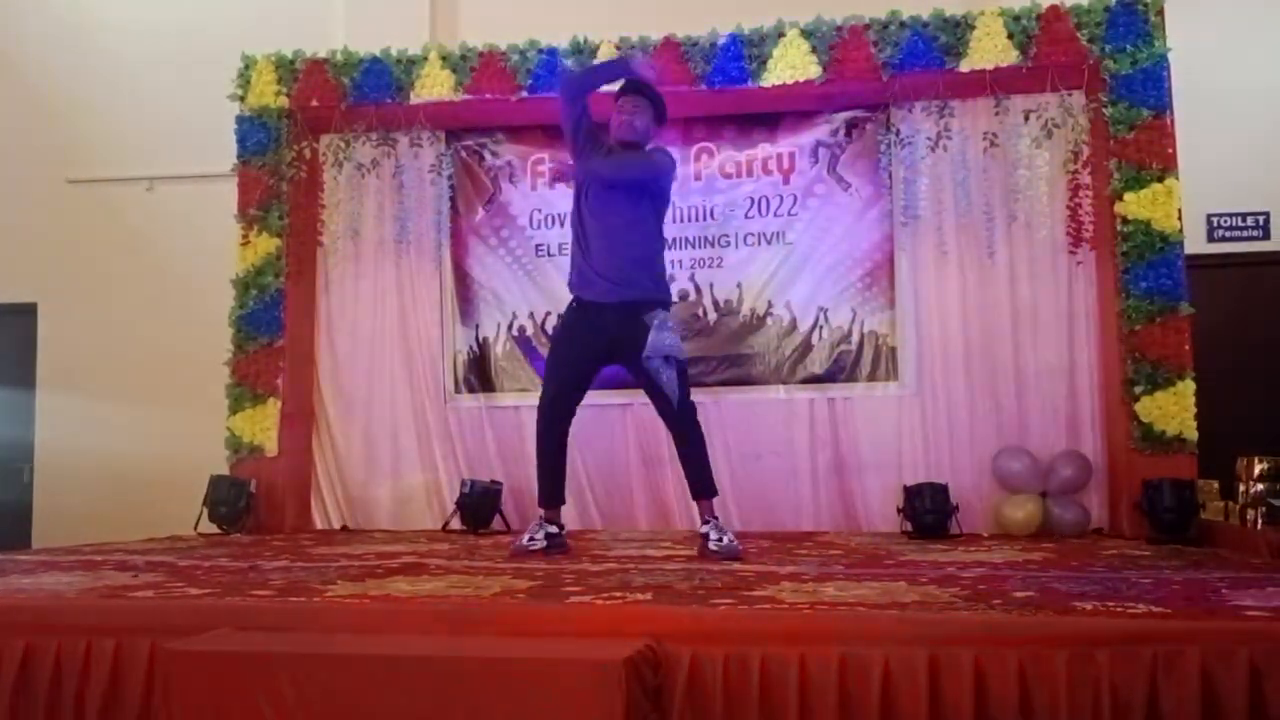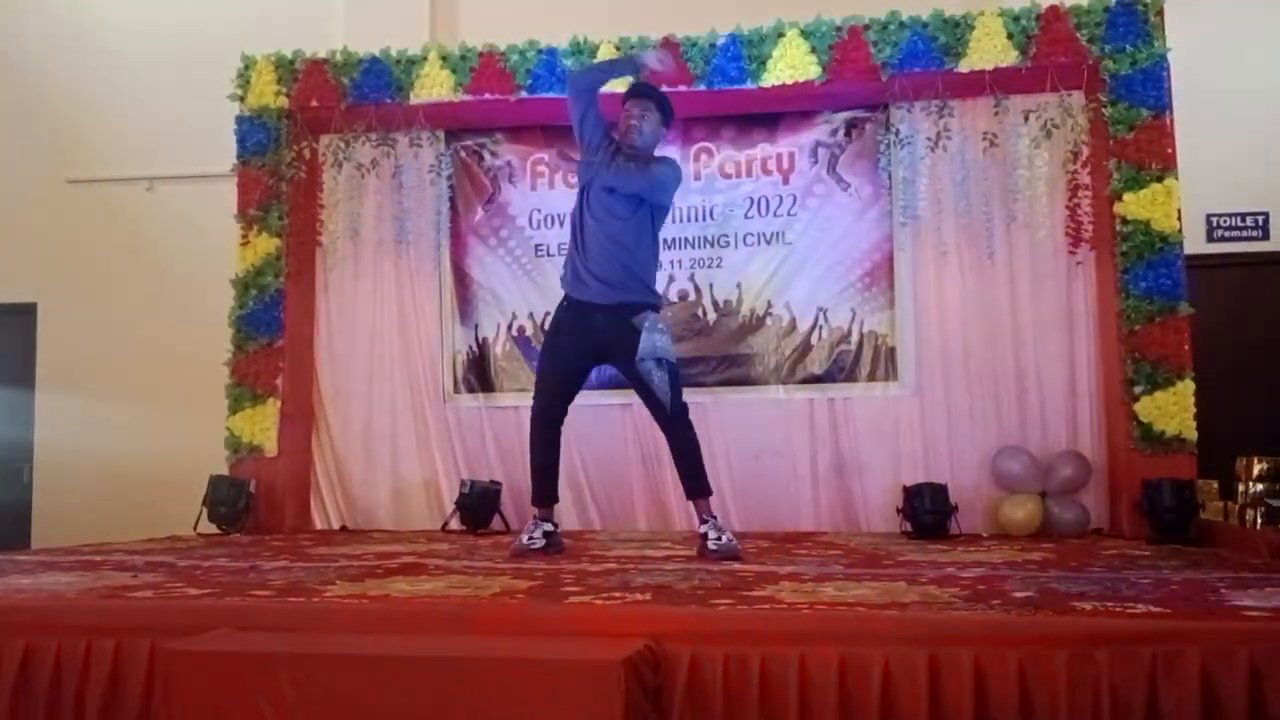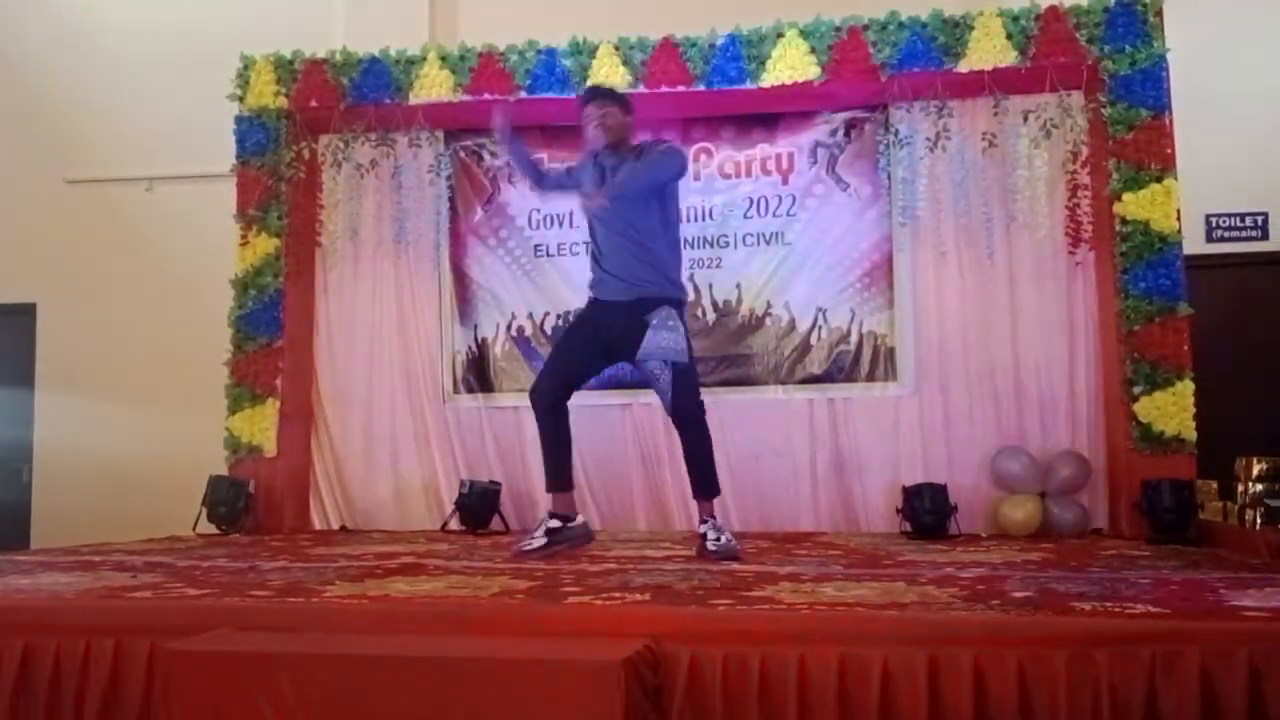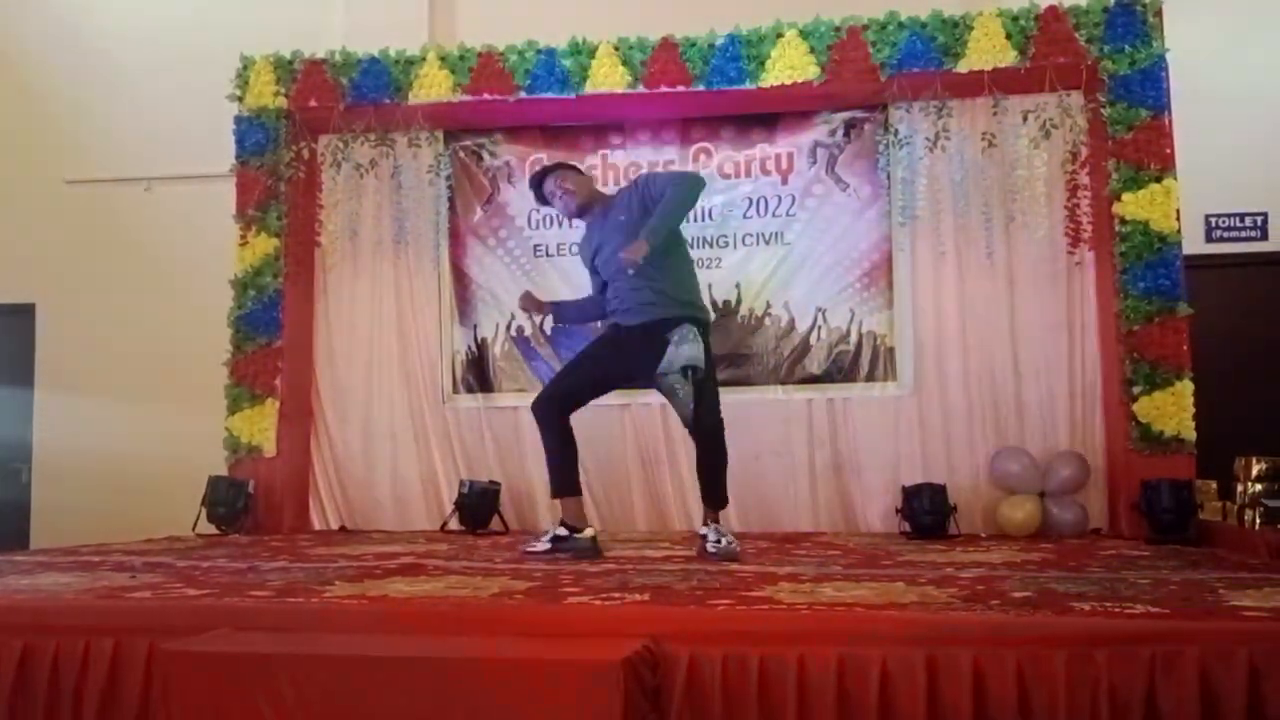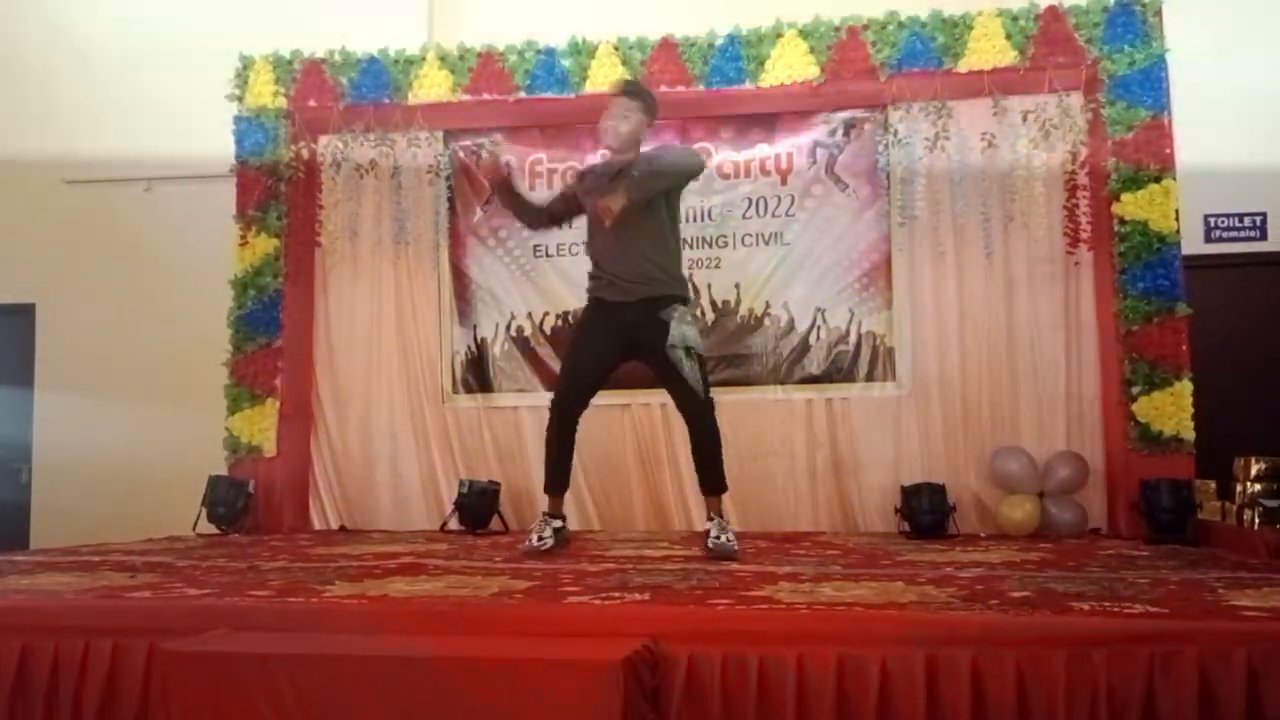
dt=0.2s
person 1, frame 1
left shoulder: (658, 163)
right shoulder: (590, 149)
left elbow: (644, 171)
right elbow: (570, 91)
left wrist: (584, 168)
right wrist: (627, 65)
left hip: (643, 312)
right hip: (586, 311)
left knee: (681, 415)
right knee: (552, 412)
left ankle: (710, 525)
right ankle: (549, 523)
person 1, frame 2
left shoulder: (665, 171)
right shoulder: (600, 151)
left elbow: (639, 181)
right elbow: (579, 85)
left wrist: (592, 162)
right wrist: (638, 64)
left hip: (634, 314)
right hip: (578, 310)
left knee: (673, 415)
right knee: (546, 412)
left ankle: (708, 524)
right ankle: (543, 522)
person 1, frame 3
left shoulder: (657, 156)
right shoulder: (590, 168)
left elbow: (670, 164)
right elbow: (542, 181)
left wrist: (609, 195)
right wrist: (508, 139)
left hip: (655, 307)
right hip: (603, 308)
left knee: (686, 409)
right knee: (546, 393)
left ankle: (709, 523)
right ankle: (563, 515)
person 1, frame 4
left shoulder: (643, 192)
right shoulder: (591, 238)
left elbow: (689, 183)
left wrist: (649, 239)
right wrist: (546, 308)
left hip: (675, 329)
right hip: (622, 335)
left knee: (706, 425)
right knee: (548, 406)
left ankle: (712, 524)
right ankle: (574, 526)
person 1, frame 5
left shoulder: (658, 165)
right shoulder: (588, 181)
left elbow: (691, 163)
right elbow: (540, 218)
left wrist: (628, 194)
right wrist: (504, 187)
left hip: (661, 307)
right hip: (605, 309)
left knee: (698, 407)
right knee: (564, 406)
left ankle: (715, 519)
right ankle: (553, 518)
